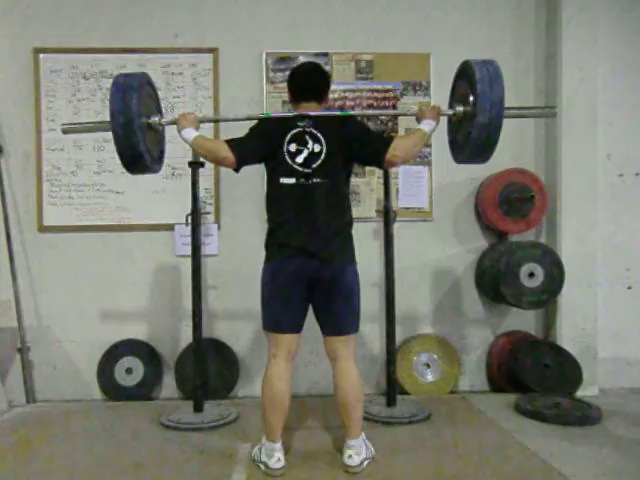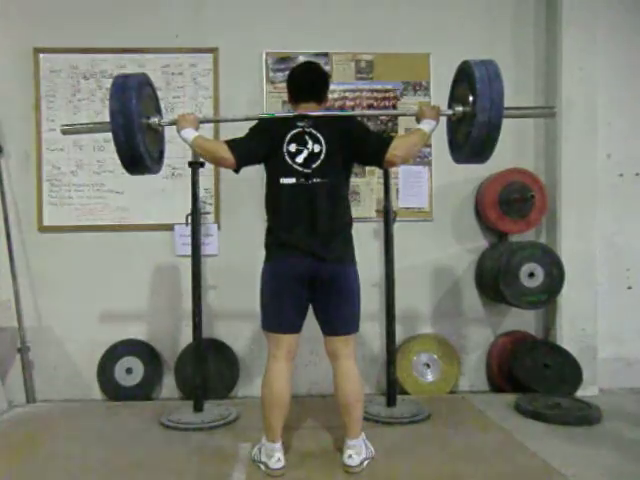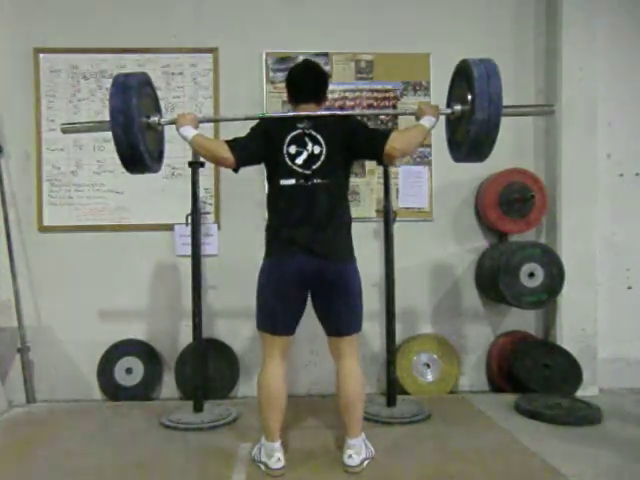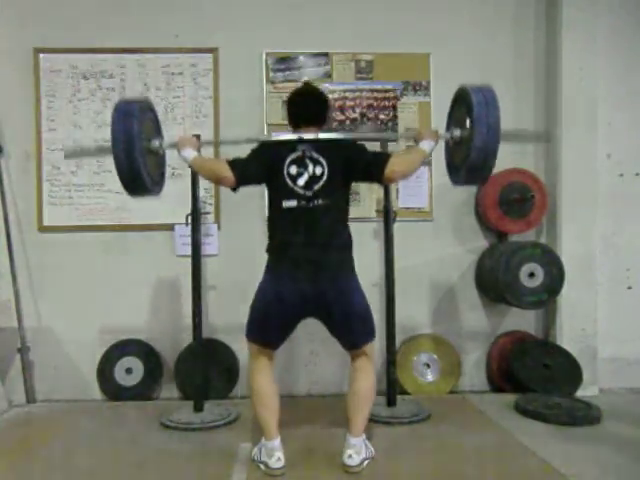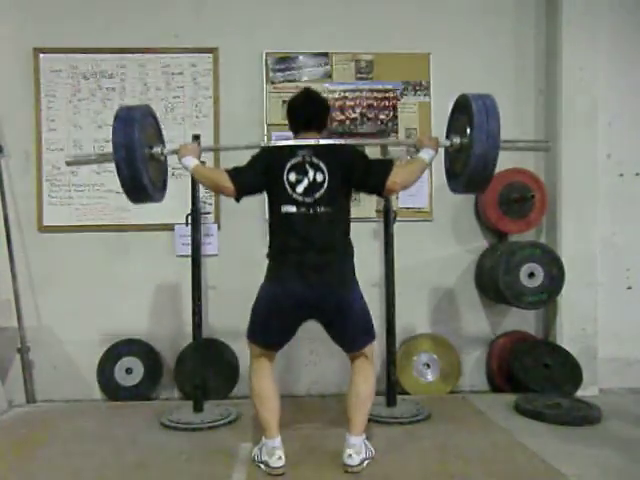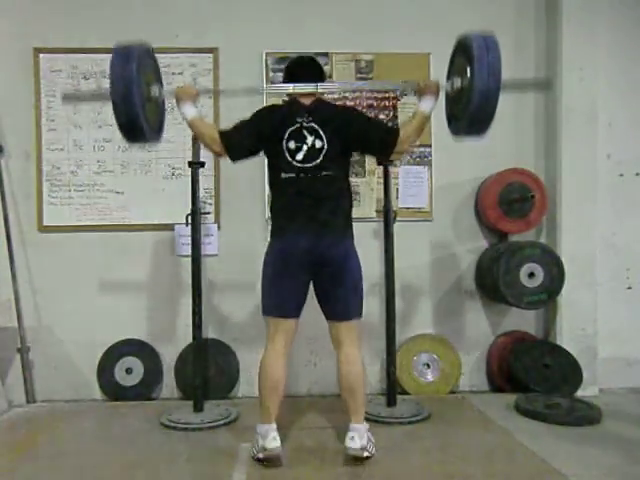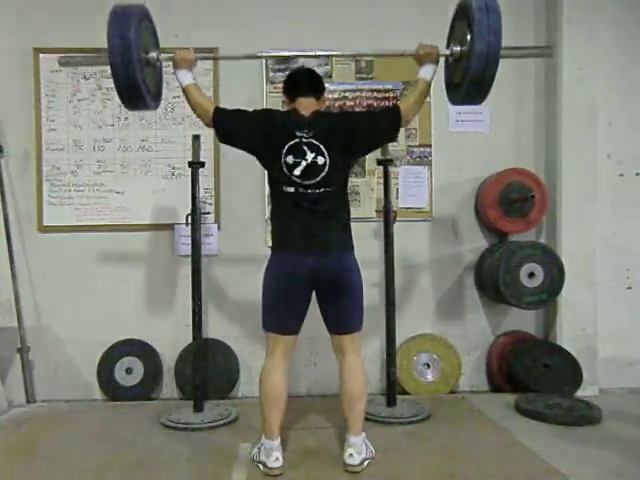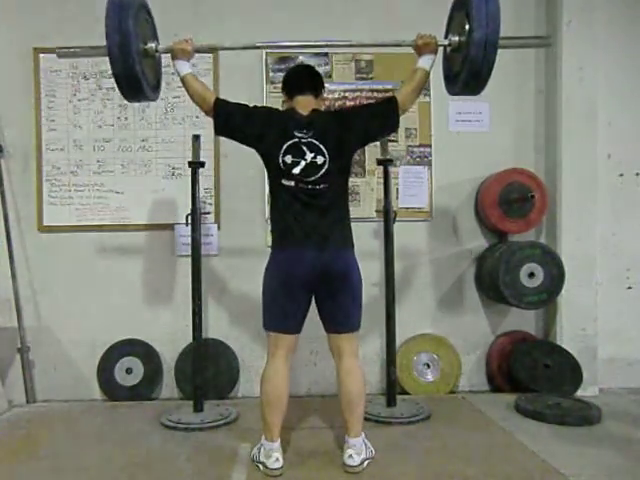
dt=0.2s
person 1, frame 1
left shoulder: (271, 130)
right shoulder: (345, 128)
left elbow: (227, 155)
right elbow: (395, 154)
left wrist: (189, 131)
right wrist: (427, 124)
left hip: (284, 260)
right hip: (335, 259)
left knee: (280, 356)
right knee: (343, 356)
person 1, frame 2
left shoulder: (270, 130)
right shoulder: (345, 128)
left elbow: (227, 156)
right elbow: (396, 154)
left wrist: (189, 132)
right wrist: (426, 124)
left hip: (284, 260)
right hip: (336, 260)
left knee: (280, 357)
right knee: (343, 356)
person 1, frame 3
left shoulder: (271, 129)
right shoulder: (344, 127)
left elbow: (227, 156)
right elbow: (394, 148)
left wrist: (188, 131)
right wrist: (426, 120)
left hip: (283, 260)
right hip: (335, 260)
left knee: (274, 354)
right knee: (346, 354)
left ankle: (271, 450)
right ankle: (355, 447)
person 1, frame 4
left shoulder: (271, 153)
right shoulder: (344, 151)
left elbow: (227, 176)
right elbow: (393, 172)
left wrist: (190, 154)
right wrist: (425, 146)
left hip: (282, 281)
right hip: (336, 280)
left knee: (260, 356)
right knee: (364, 356)
left ankle: (271, 450)
right ankle: (356, 447)
person 1, frame 5
left shoulder: (273, 159)
right shoulder: (345, 157)
left elbow: (228, 185)
right elbow: (393, 183)
left wrist: (190, 160)
right wrist: (425, 154)
left hip: (283, 283)
right hip: (336, 283)
left knee: (260, 358)
right knee: (364, 359)
left ankle: (272, 448)
right ankle: (356, 445)
person 1, frame 6
left shoulder: (270, 118)
right shoulder: (344, 118)
left elbow: (220, 144)
right elbow: (400, 143)
left wrist: (188, 108)
right wrist: (425, 103)
left hip: (287, 244)
right hip: (336, 245)
left knee: (278, 340)
right knee: (347, 341)
left ankle: (268, 435)
right ankle: (357, 434)
person 1, frame 7
left shoulder: (268, 126)
right shoulder: (346, 126)
left elbow: (210, 115)
right elbow: (404, 114)
left wrist: (184, 74)
right wrist: (426, 70)
left hip: (288, 259)
right hip: (338, 258)
left knee: (277, 355)
right knee: (349, 353)
person 1, frame 8
left shoulder: (268, 124)
right shoulder: (345, 124)
left elbow: (210, 103)
right elbow: (402, 100)
left wrist: (182, 64)
right wrist: (425, 59)
left hip: (288, 258)
right hip: (338, 256)
left knee: (279, 355)
right knee: (347, 354)
